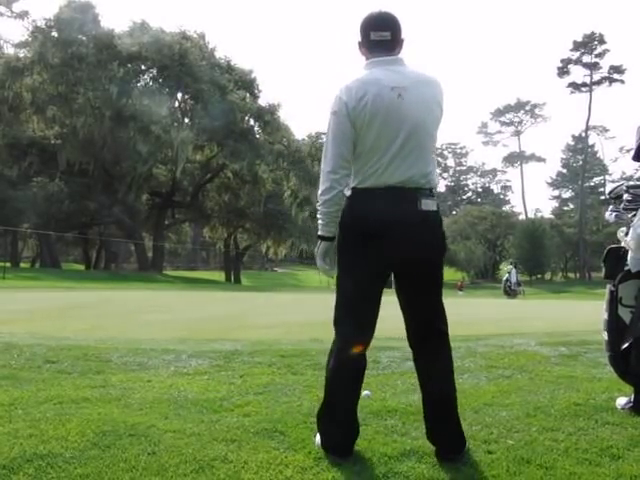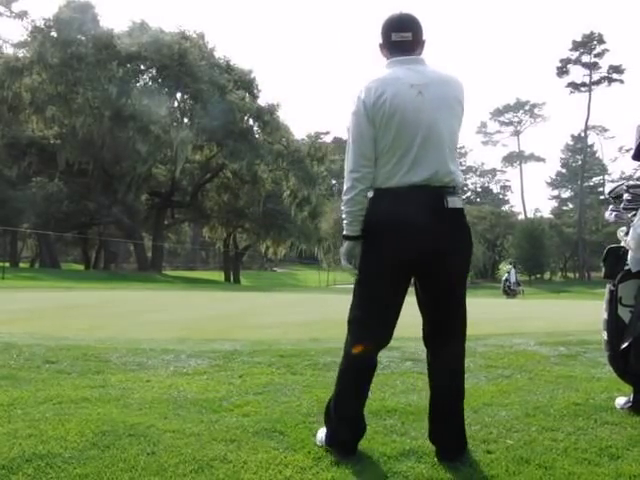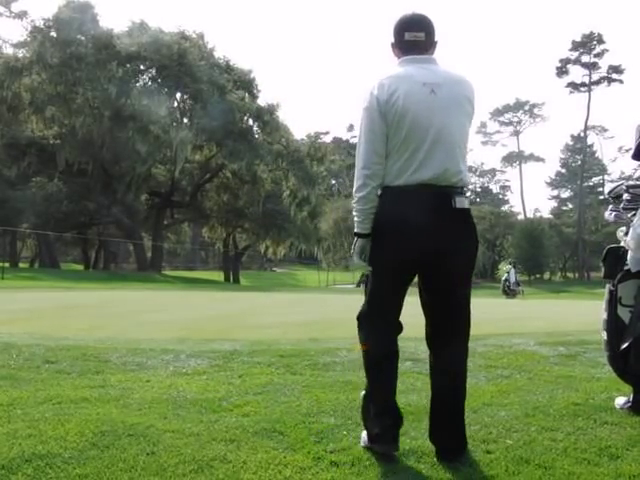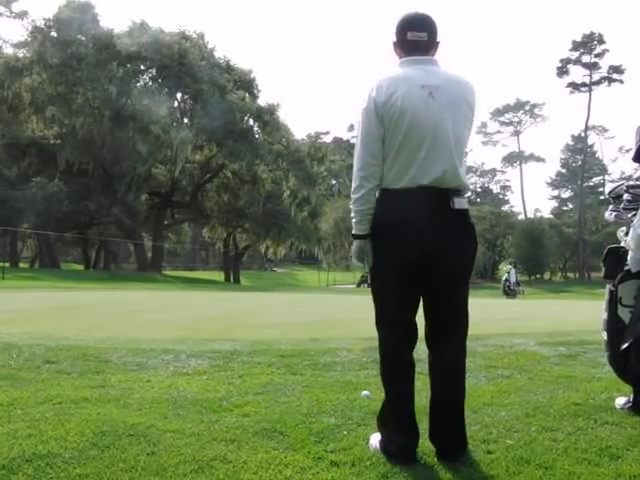
dt=0.2s
person 1, frame 1
left shoulder: (351, 93)
right shoulder: (432, 88)
left elbow: (334, 169)
left wrist: (326, 232)
left hip: (366, 215)
right hip: (419, 214)
left knee: (352, 328)
right knee: (429, 330)
left ankle: (337, 434)
right ankle: (448, 439)
person 1, frame 2
left shoulder: (373, 91)
right shoulder: (453, 87)
left elbow: (359, 170)
left wrist: (352, 231)
left hip: (391, 215)
right hip: (444, 214)
left knee: (368, 326)
right knee: (445, 331)
left ankle: (342, 430)
right ankle: (450, 441)
person 1, frame 3
left shoulder: (383, 90)
right shoulder: (463, 88)
left elbow: (369, 167)
left wrist: (362, 228)
left hip: (398, 213)
right hip: (450, 214)
left knee: (378, 323)
right knee: (449, 331)
left ankle: (383, 429)
right ankle: (449, 441)
person 1, frame 4
left shoulder: (383, 91)
right shoulder: (464, 90)
left elbow: (366, 169)
left wrist: (361, 229)
left hip: (396, 216)
right hip: (449, 217)
left knee: (395, 333)
right knee: (448, 332)
left ankle: (399, 438)
right ankle: (450, 441)
